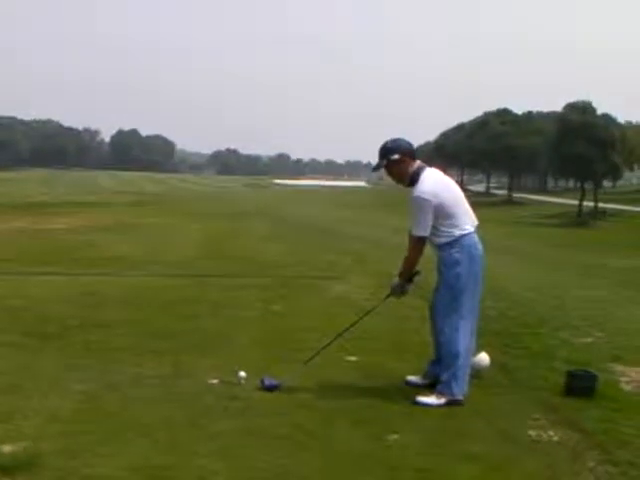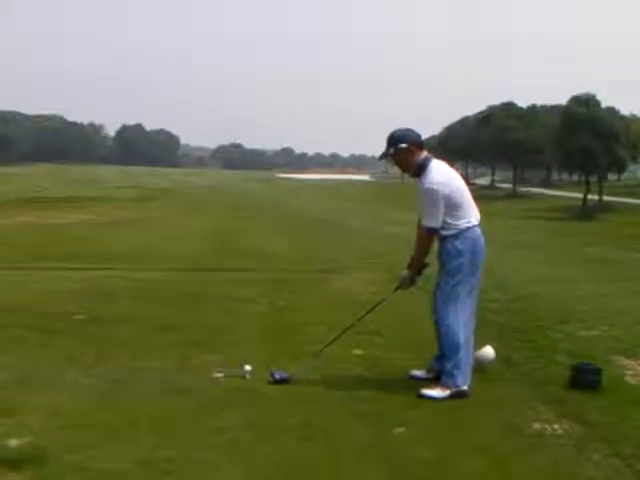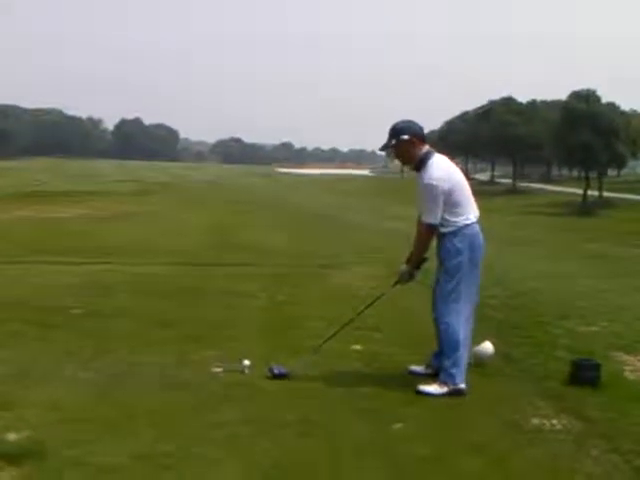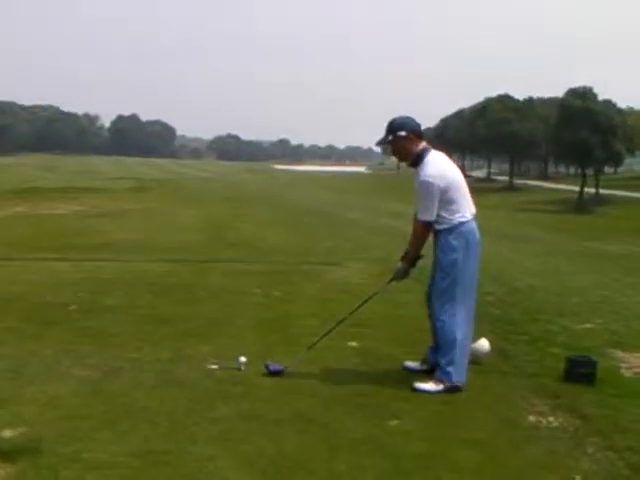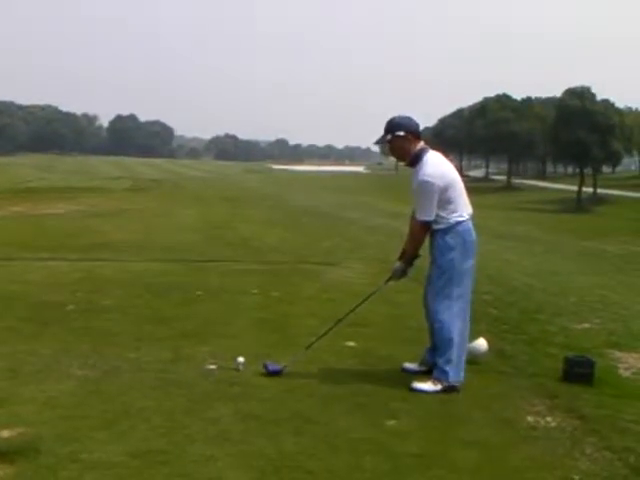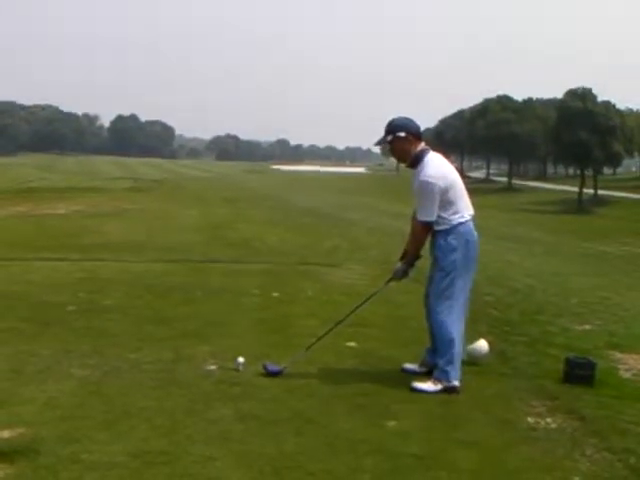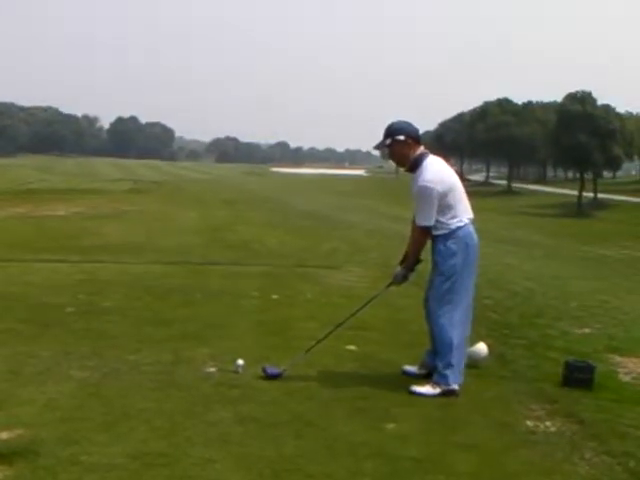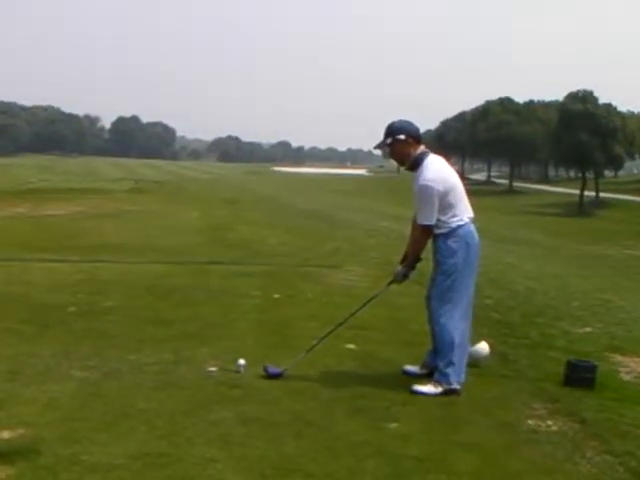
dt=0.2s
person 1, frame 1
left shoulder: (422, 192)
right shoulder: (430, 176)
left elbow: (418, 242)
right elbow: (418, 236)
left wrist: (402, 278)
right wrist: (406, 272)
left hip: (459, 252)
right hip: (458, 249)
left knee: (453, 320)
right knee: (441, 314)
left ankle: (452, 390)
right ankle: (437, 372)
person 1, frame 2
left shoulder: (431, 182)
right shoulder: (434, 169)
left elbow: (428, 232)
right elbow: (425, 224)
left wrist: (412, 270)
right wrist: (414, 263)
left hip: (461, 244)
right hip: (458, 242)
left knee: (451, 311)
right knee: (444, 307)
left ankle: (456, 381)
right ankle: (442, 366)
person 1, frame 3
left shoulder: (432, 178)
right shoulder: (435, 163)
left elbow: (428, 228)
right elbow: (425, 220)
left wrist: (411, 265)
right wrist: (413, 257)
left hip: (460, 241)
right hip: (457, 238)
left knee: (450, 308)
right knee: (443, 304)
left ankle: (453, 379)
right ankle: (441, 362)
person 1, frame 4
left shoulder: (428, 175)
right shoulder: (433, 159)
left elbow: (424, 225)
right elbow: (422, 218)
left wrist: (407, 262)
right wrist: (408, 254)
left hip: (456, 238)
right hip: (454, 235)
left knee: (449, 306)
right knee: (438, 300)
left ankle: (449, 376)
right ankle: (436, 358)
person 1, frame 5
left shoulder: (427, 174)
right shoulder: (429, 160)
left elbow: (423, 225)
right elbow: (418, 217)
left wrist: (405, 262)
right wrist: (405, 252)
left hip: (452, 237)
right hip: (449, 235)
left knee: (445, 304)
right knee: (435, 301)
left ankle: (447, 375)
right ankle: (434, 359)
person 1, frame 6
left shoulder: (429, 175)
right shoulder: (429, 161)
left elbow: (424, 225)
right elbow: (419, 217)
left wrist: (407, 262)
right wrist: (406, 253)
left hip: (454, 239)
right hip: (450, 236)
left knee: (444, 305)
right knee: (436, 301)
left ankle: (447, 375)
right ankle: (435, 360)
person 1, frame 7
left shoulder: (427, 180)
right shoulder: (429, 164)
left elbow: (423, 230)
right elbow: (420, 222)
left wrist: (407, 267)
right wrist: (407, 257)
left hip: (454, 243)
right hip: (451, 240)
left knee: (445, 309)
right knee: (436, 304)
left ankle: (447, 379)
right ankle: (434, 362)
person 1, frame 8
left shoulder: (427, 179)
right shoulder: (430, 163)
left elbow: (424, 229)
right elbow: (420, 221)
left wrist: (407, 266)
right wrist: (406, 256)
left hip: (455, 241)
right hip: (452, 239)
left knee: (447, 308)
right knee: (437, 303)
left ankle: (448, 378)
right ankle: (435, 362)
